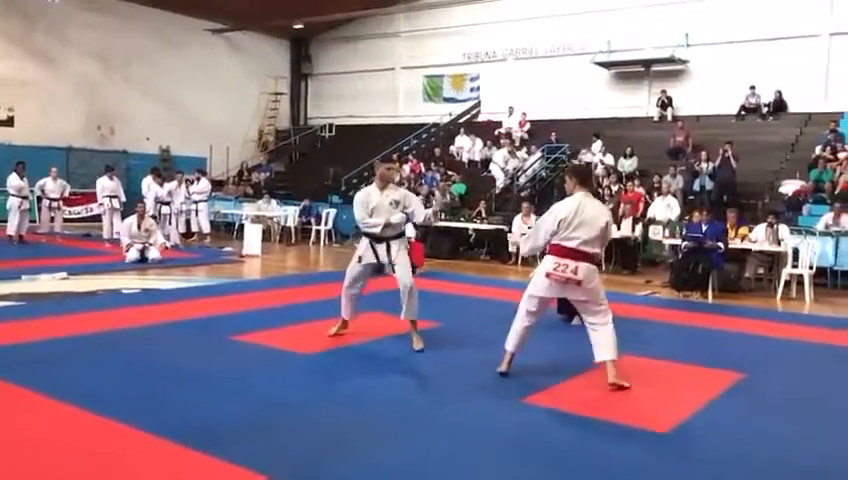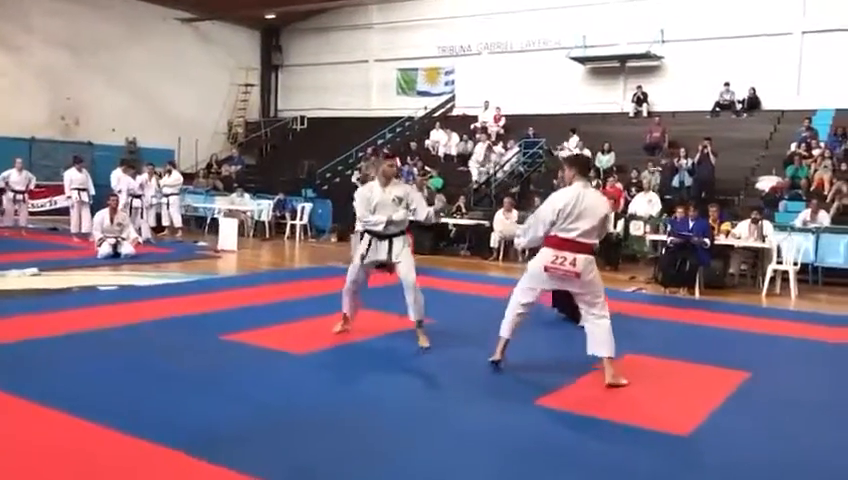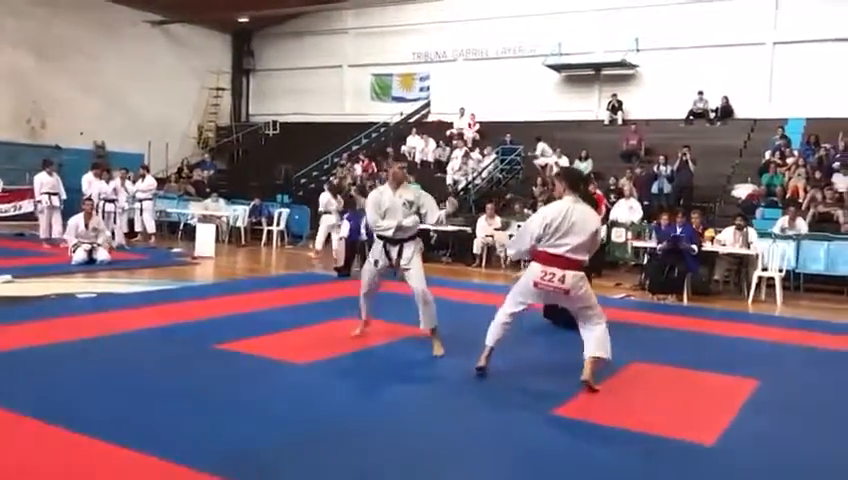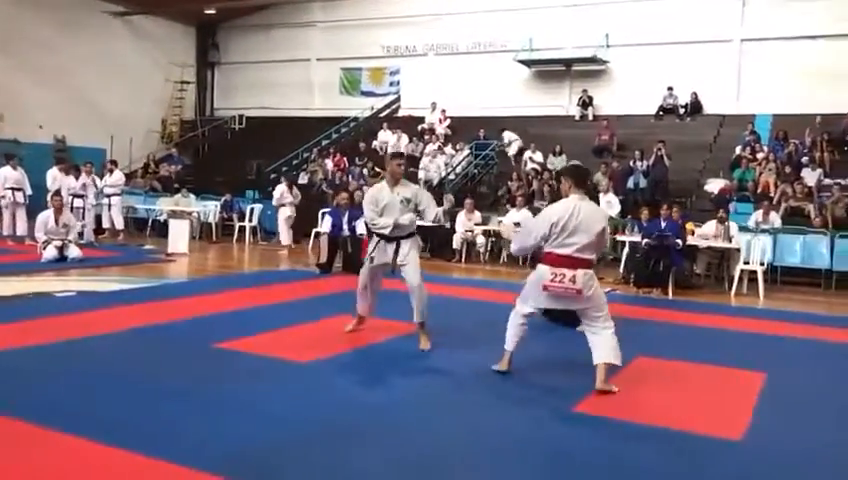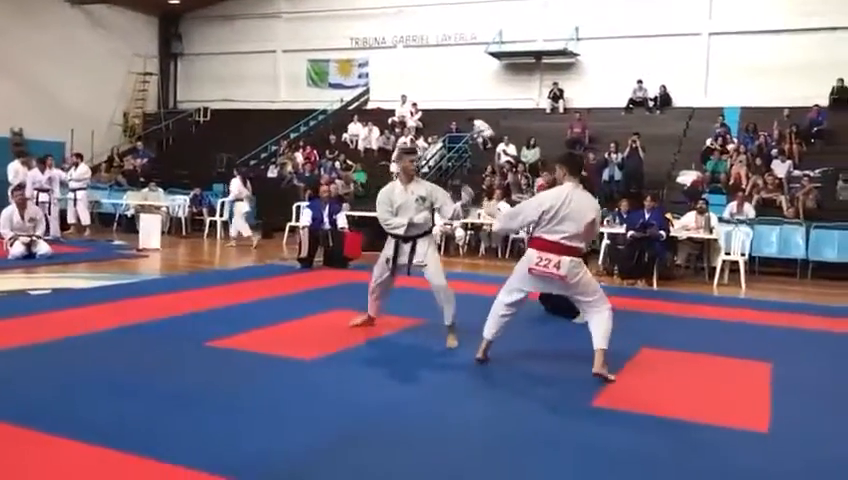
dt=0.4s
person 1, frame 1
left shoulder: (562, 207)
right shoulder: (603, 211)
left elbow: (538, 236)
right elbow: (603, 243)
left wrist: (524, 246)
left hip: (554, 265)
right hip: (585, 269)
left knee: (527, 311)
right knee: (600, 319)
left ankle: (506, 363)
right ankle: (612, 374)
person 1, frame 2
left shoulder: (560, 196)
right shoulder: (603, 202)
left elbow: (536, 228)
right elbow: (600, 233)
left wrist: (520, 239)
left hip: (551, 256)
right hip: (582, 261)
left knee: (520, 299)
right knee: (597, 313)
left ankle: (499, 352)
right ankle: (609, 372)
person 1, frame 3
left shoulder: (549, 211)
right shoulder: (593, 217)
left elbow: (523, 243)
right elbow: (592, 248)
left wrist: (523, 248)
left hip: (541, 271)
right hip: (572, 277)
left knee: (509, 308)
right knee: (595, 322)
left ankle: (484, 360)
right ankle: (588, 373)
person 1, frame 4
left shoulder: (554, 210)
right shoulder: (600, 215)
left elbow: (524, 241)
right elbow: (599, 248)
left wrist: (511, 238)
left hip: (549, 273)
right hip: (581, 277)
left knee: (522, 311)
right knee: (601, 325)
left ankle: (505, 362)
right ankle: (602, 380)
person 1, frame 5
left shoulder: (547, 198)
right shoulder: (593, 204)
left elbow: (513, 219)
right elbow: (590, 238)
left wrist: (496, 219)
left hip: (537, 258)
right hip: (570, 264)
left knee: (507, 301)
right knee: (599, 308)
left ankle: (483, 350)
right ankle: (599, 364)
person 2, frame 1
left shoulder: (402, 194)
right shoulder: (362, 195)
left elbow: (418, 215)
right elbow: (362, 222)
right wrist: (388, 221)
left hip: (394, 245)
right hip: (369, 244)
left knee: (407, 283)
right knee: (352, 282)
left ankle: (414, 331)
right ankle: (344, 322)
person 2, frame 2
left shoulder: (406, 190)
right shoulder: (365, 191)
left elbow: (423, 214)
right elbow: (364, 219)
left wrist: (435, 208)
right wrist: (390, 219)
left hip: (397, 242)
right hip: (372, 242)
left knee: (409, 281)
right knee: (354, 280)
left ankle: (420, 330)
right ankle: (346, 319)
person 2, frame 3
left shoulder: (416, 194)
right shoulder: (376, 195)
left elbow: (433, 216)
right elbow: (375, 224)
right wrist: (401, 224)
left hip: (407, 247)
right hip: (383, 246)
left knee: (420, 290)
right knee: (368, 285)
left ankle: (434, 337)
right ankle: (365, 321)
person 2, frame 4
left shoulder: (413, 190)
right shoulder: (374, 192)
left elbow: (430, 214)
right elbow: (371, 221)
left wrist: (445, 208)
right wrist: (396, 222)
left hip: (406, 243)
right hip: (382, 243)
left knee: (415, 284)
right knee: (366, 282)
left ankle: (422, 332)
right ankle: (360, 318)
person 2, frame 5
left shoulder: (429, 188)
right shoulder: (387, 192)
left elbow: (448, 211)
right elbow: (386, 221)
left wrist: (462, 204)
right wrist: (411, 221)
left hip: (422, 242)
right hip: (397, 243)
left knee: (439, 284)
right knee: (379, 282)
left ankle: (450, 330)
right ankle: (370, 316)
